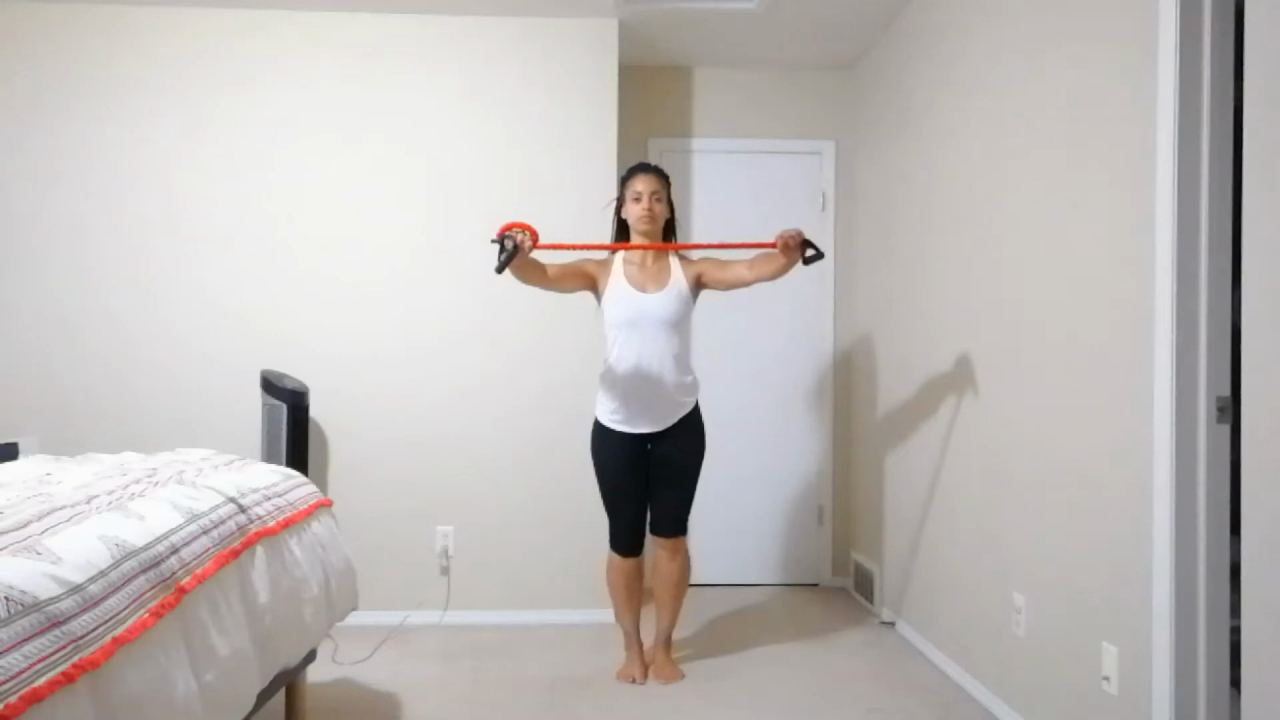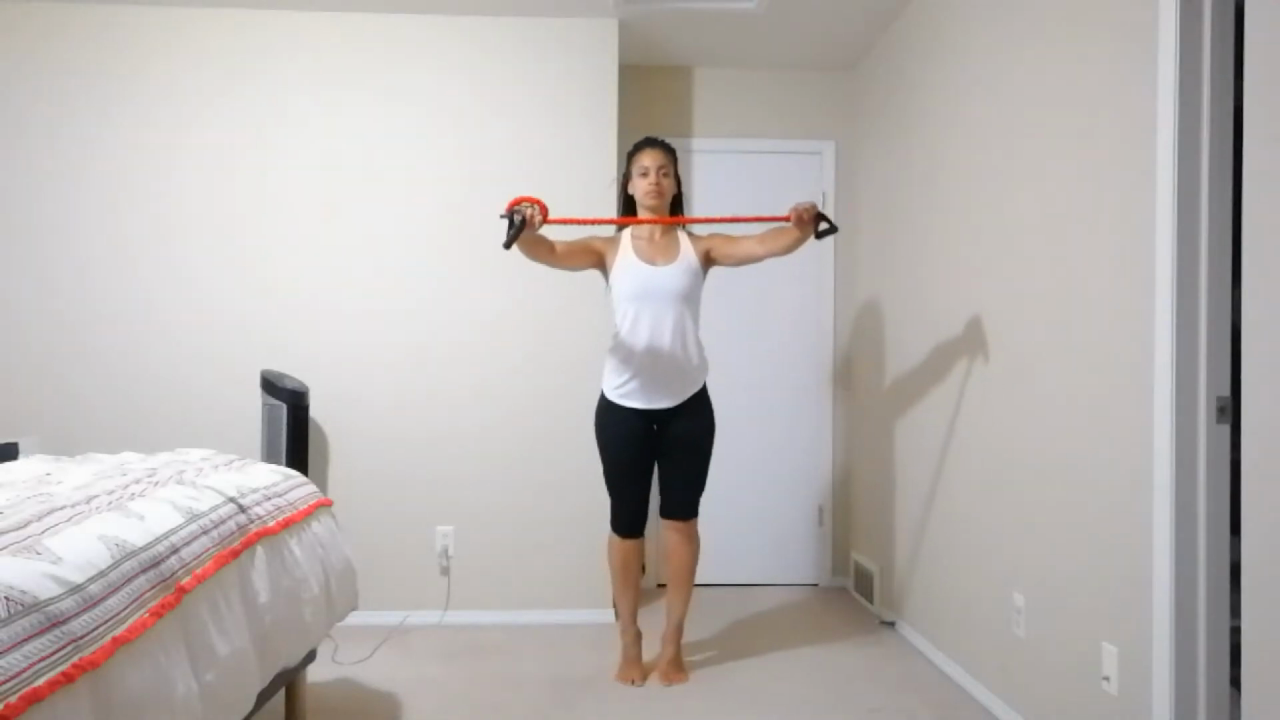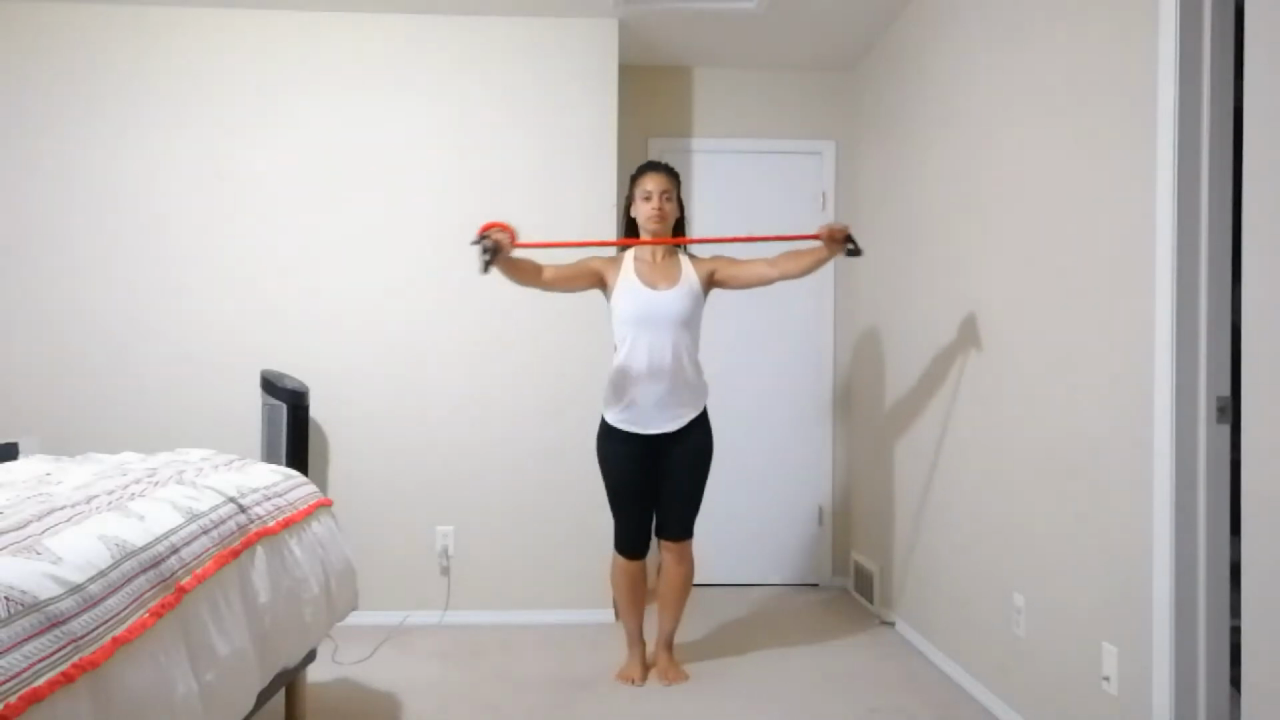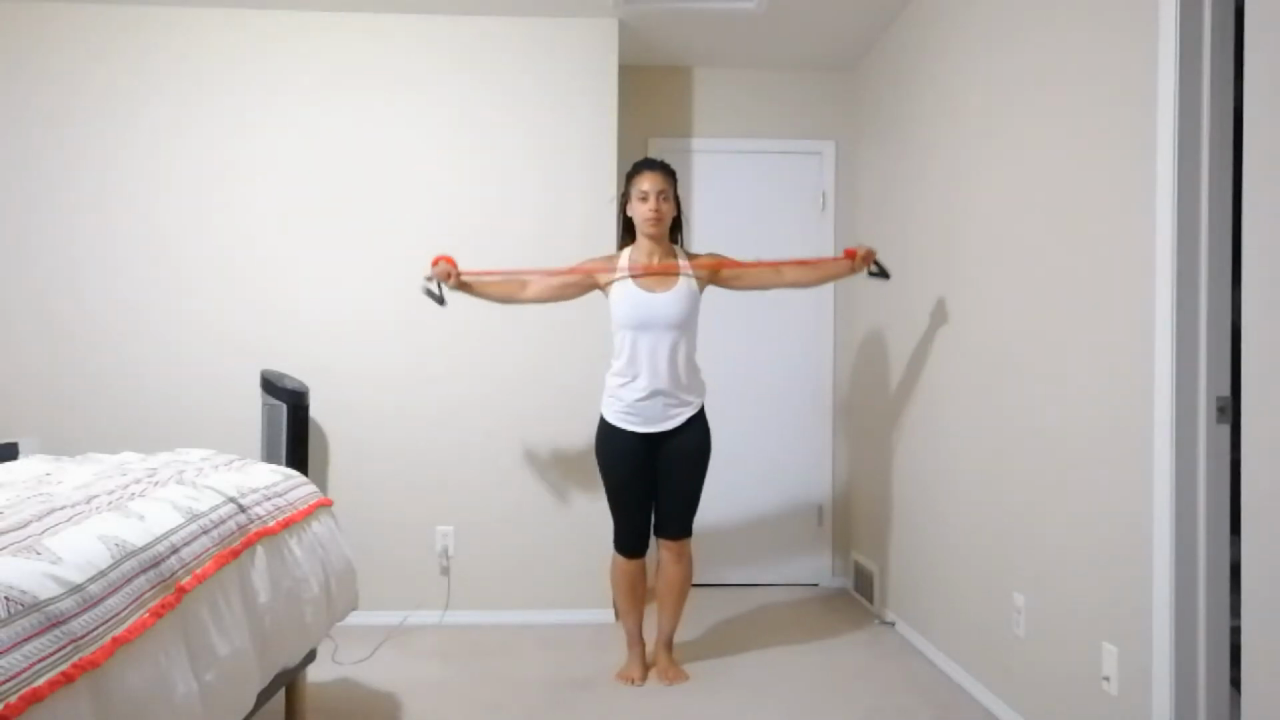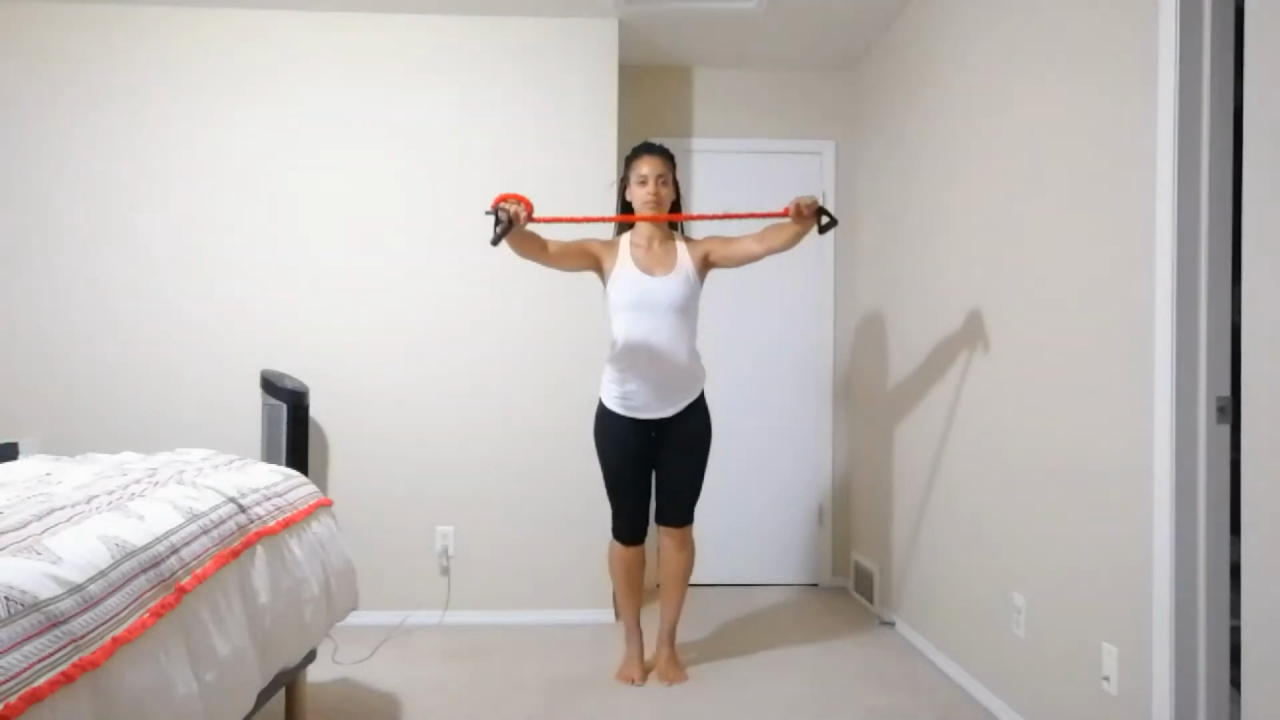
dt=1s
person 1, frame 1
left shoulder: (690, 270)
right shoulder: (601, 271)
left elbow: (751, 270)
right elbow: (543, 276)
left wrist: (788, 254)
right wrist: (518, 257)
left hip: (678, 425)
right hip: (617, 426)
left knee: (671, 538)
right knee: (624, 542)
left ankle: (663, 647)
right ankle: (632, 648)
person 1, frame 2
left shoulder: (700, 247)
right shoulder: (609, 248)
left elbow: (763, 246)
right elbow: (549, 253)
left wrist: (802, 229)
right wrist: (525, 233)
left hip: (687, 405)
right hip: (624, 405)
left knee: (681, 520)
right knee: (626, 524)
left ankle: (672, 644)
right ankle: (630, 644)
person 1, frame 3
left shoulder: (702, 269)
right shoulder: (609, 269)
left elbow: (777, 268)
right elbow: (539, 276)
left wrist: (827, 248)
right wrist: (501, 255)
left hip: (686, 427)
right hip: (624, 428)
left knee: (677, 541)
right knee: (630, 544)
left ankle: (665, 647)
right ankle: (634, 648)
person 1, frame 4
left shoulder: (700, 268)
right shoulder: (606, 269)
left elbow: (780, 275)
right elbow: (527, 289)
left wrist: (845, 266)
right wrist: (463, 283)
left hip: (684, 426)
right hip: (623, 426)
left knee: (675, 540)
right knee: (629, 543)
left ankle: (665, 649)
right ankle: (634, 649)
person 1, frame 5
left shoulder: (698, 253)
right shoulder: (606, 253)
left elbow: (764, 243)
right elbow: (540, 251)
left wrist: (802, 222)
right wrist: (514, 230)
left hip: (685, 411)
right hip: (621, 412)
left knee: (676, 526)
right knee: (628, 530)
left ankle: (667, 645)
right ankle: (633, 646)
